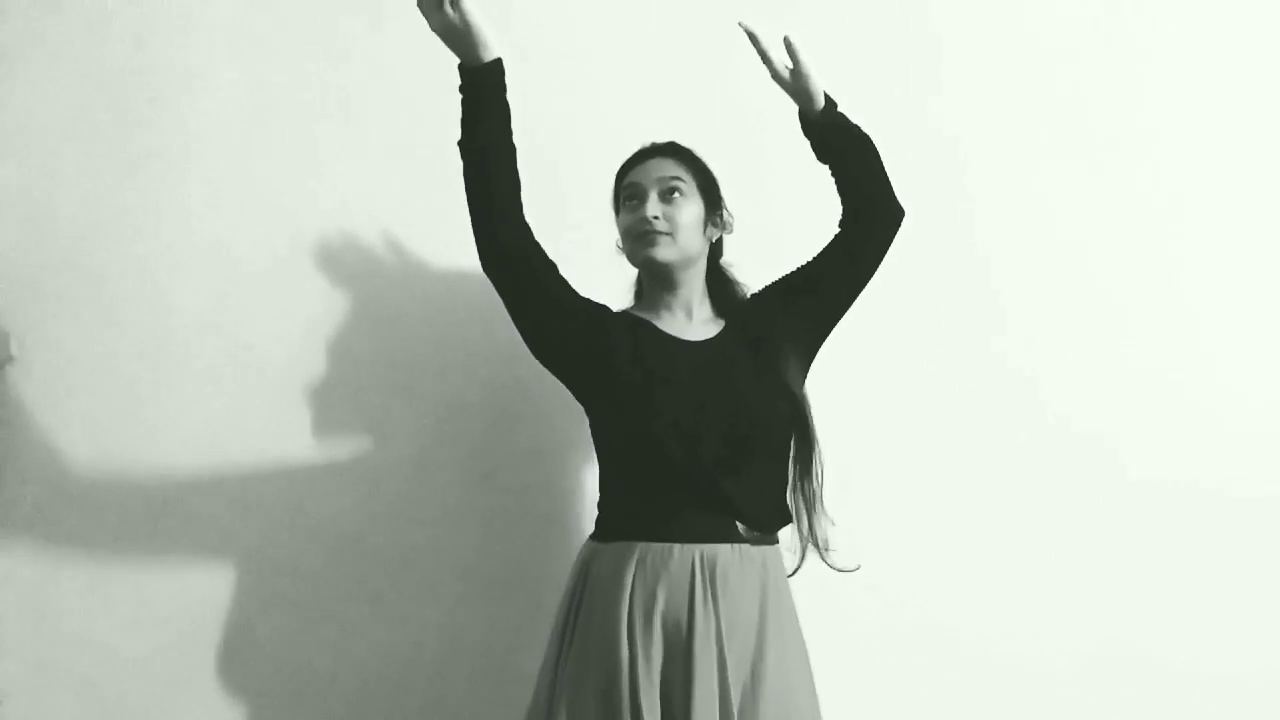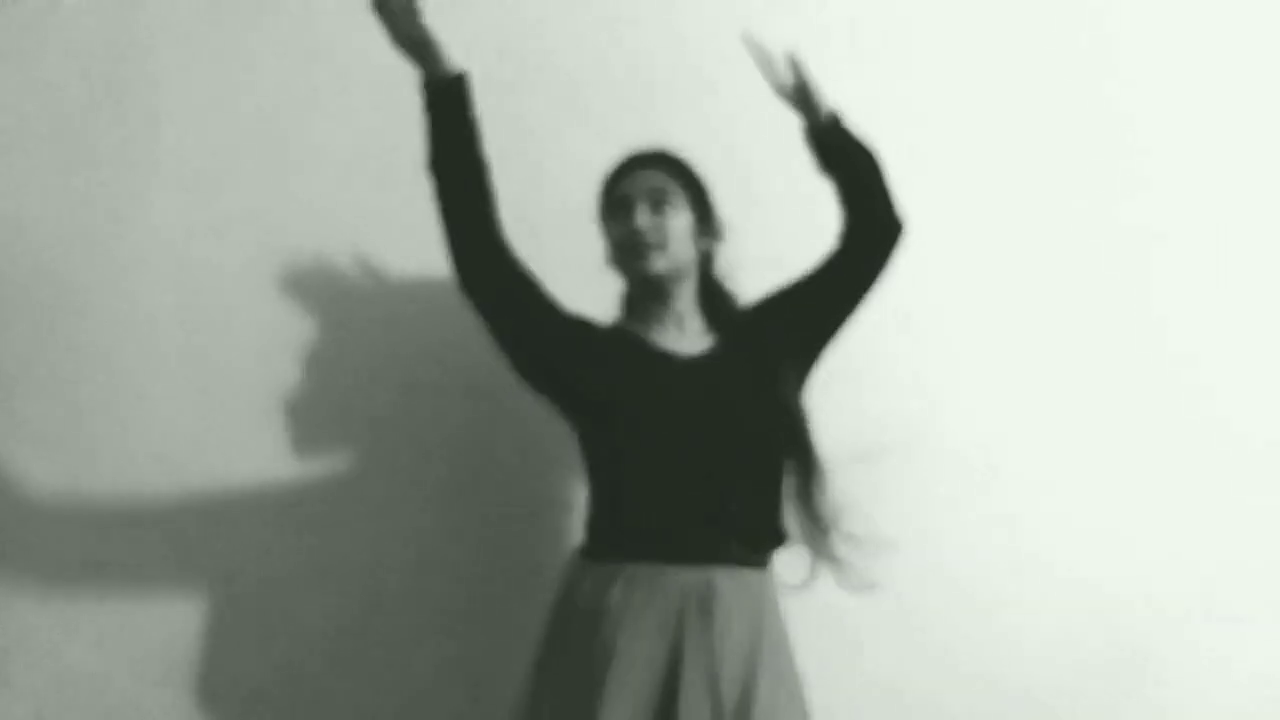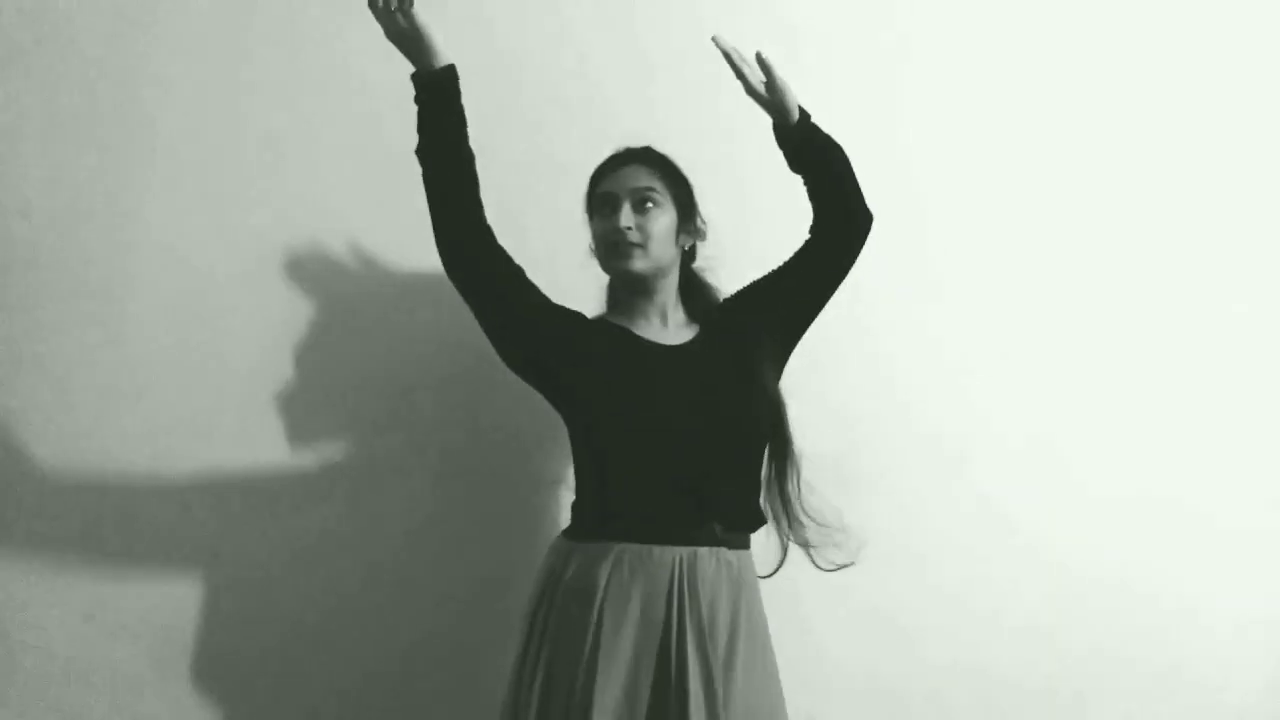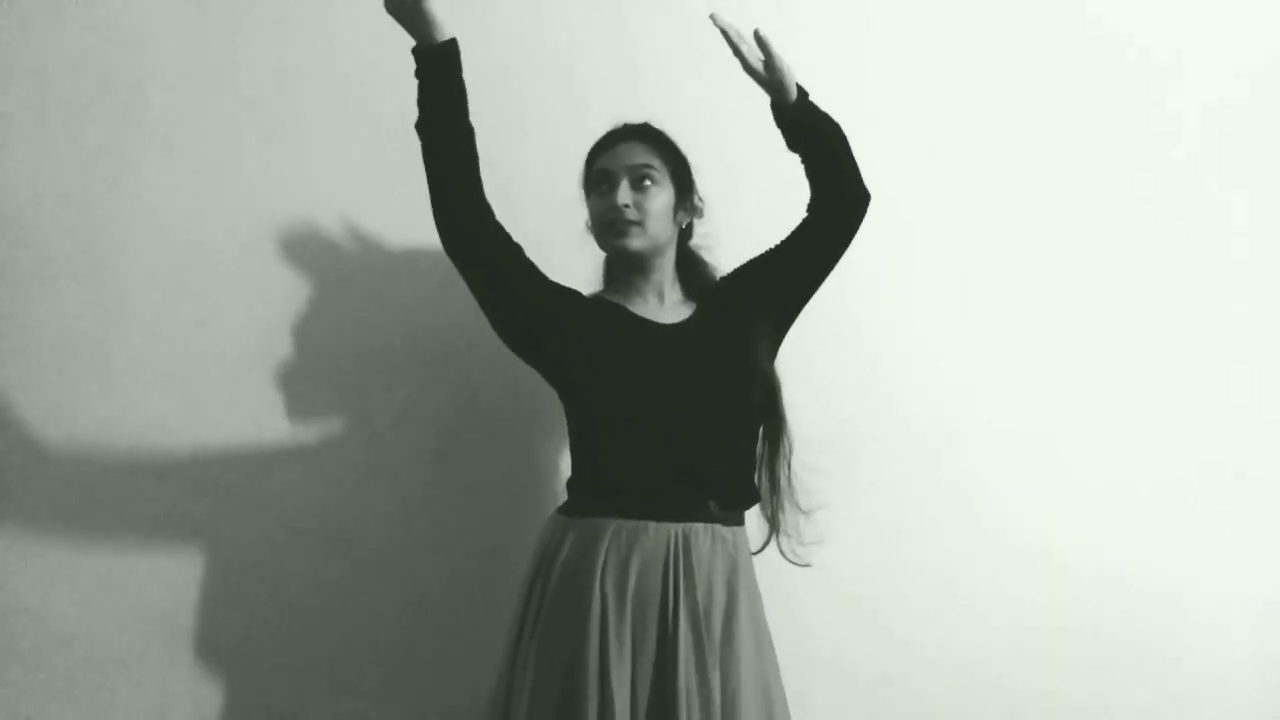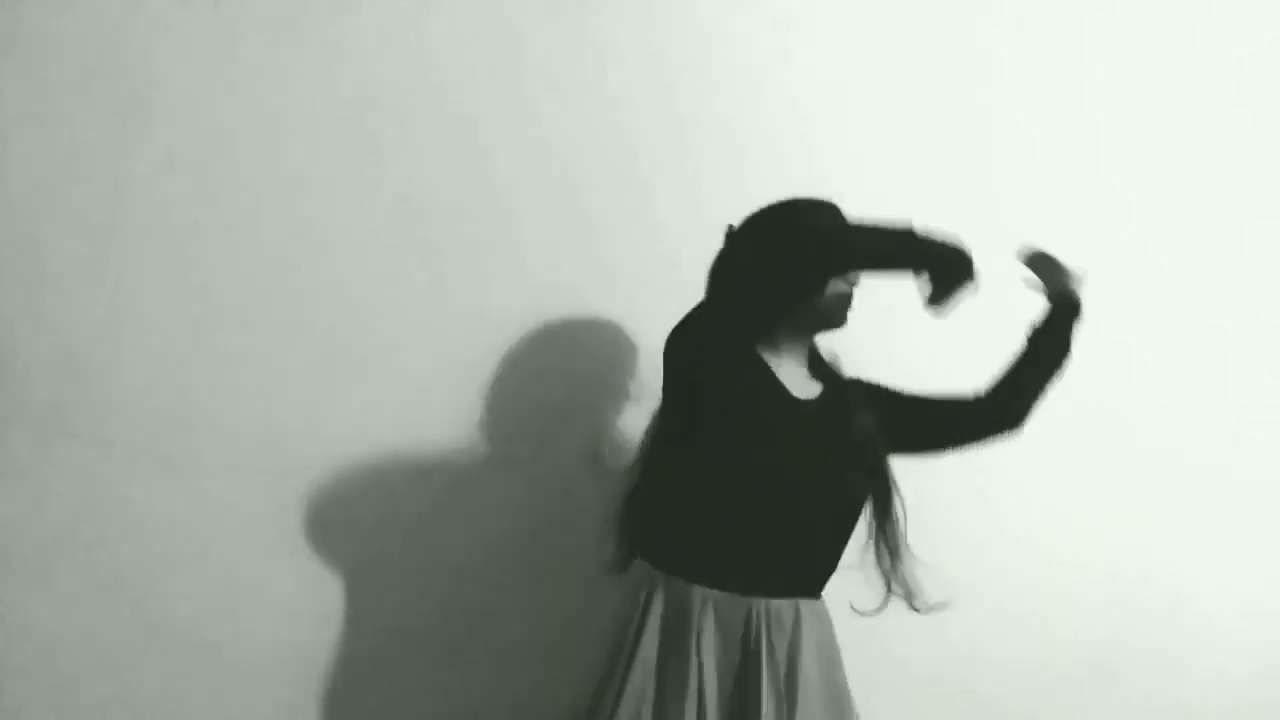
dt=1s
person 1, frame 1
left shoulder: (773, 327)
right shoulder: (600, 340)
left elbow: (876, 216)
right elbow: (503, 238)
left wrist: (815, 109)
right wrist: (482, 72)
left hip: (747, 604)
right hip: (631, 600)
person 1, frame 2
left shoulder: (768, 341)
right shoulder: (587, 354)
left elbow: (875, 230)
right elbow: (480, 253)
left wrist: (819, 119)
right wrist: (444, 84)
left hip: (737, 622)
right hip: (616, 617)
person 1, frame 3
left shoulder: (746, 331)
right shoulder: (572, 344)
left elbow: (846, 222)
right elbow: (465, 239)
left wrist: (789, 118)
right wrist: (434, 75)
left hip: (715, 603)
right hip: (598, 597)
person 1, frame 4
left shoulder: (741, 311)
right shoulder: (568, 321)
left elbow: (843, 201)
right elbow: (464, 217)
left wrist: (788, 98)
left hip: (710, 582)
right hip: (594, 578)
person 1, frame 5
left shoulder: (859, 407)
right shoulder: (711, 357)
left elbow: (995, 412)
right elbow: (825, 248)
left wrist: (1060, 314)
right wrist: (943, 260)
left hip: (794, 643)
right hip: (695, 633)
